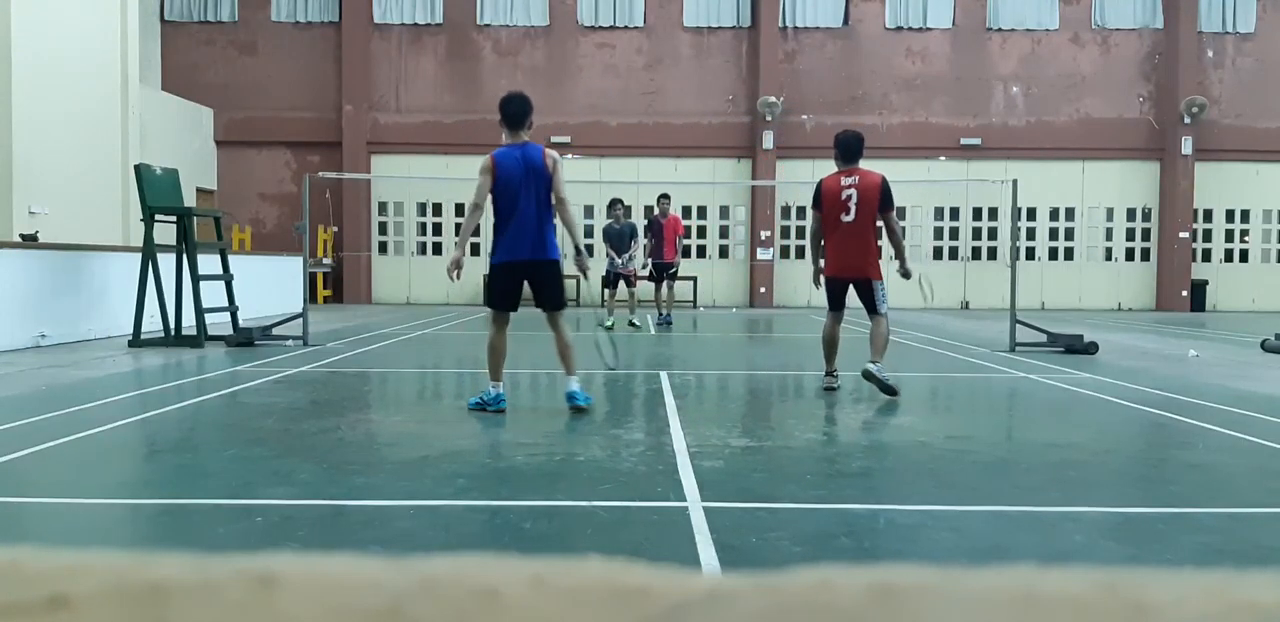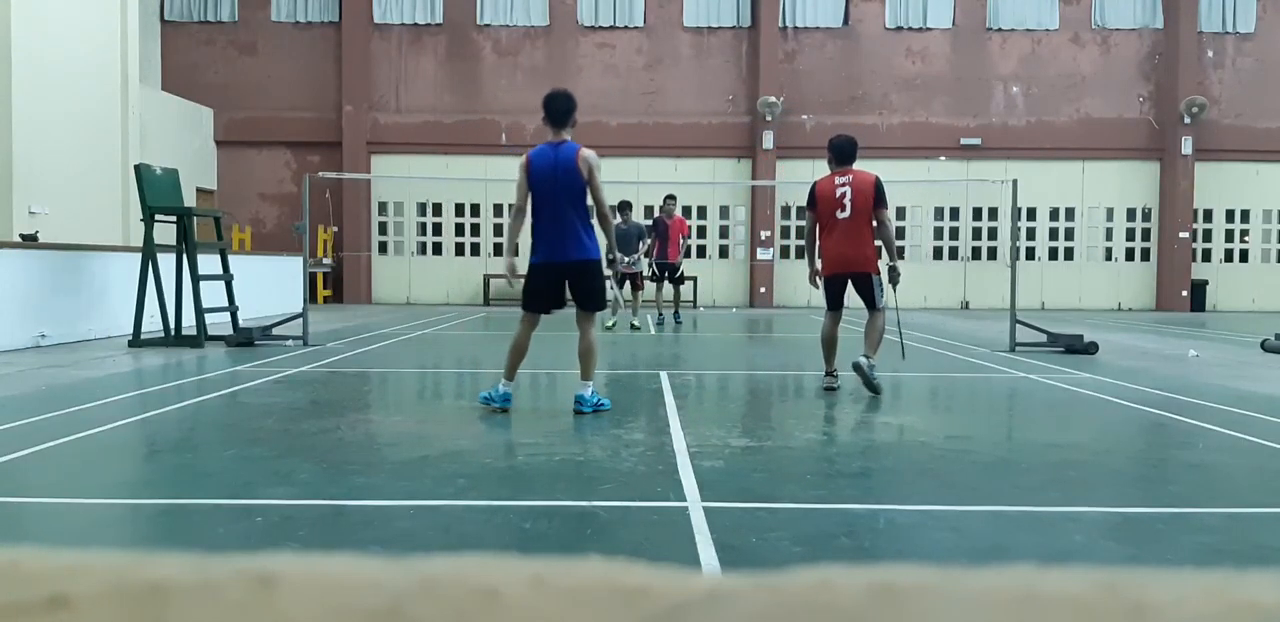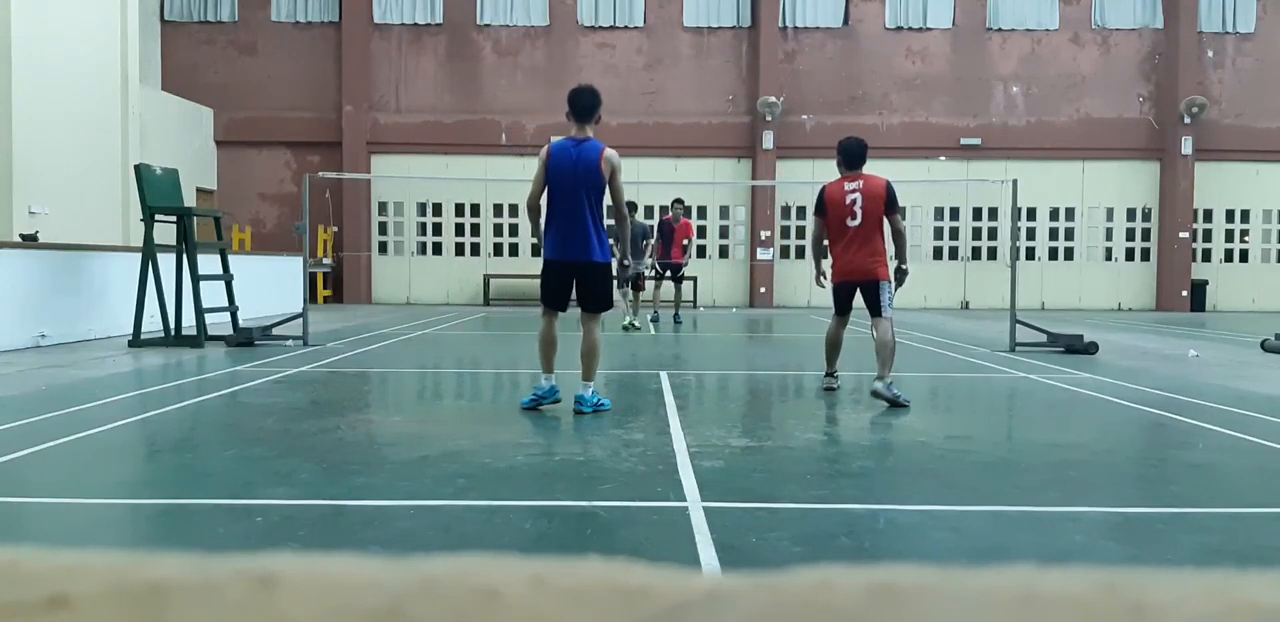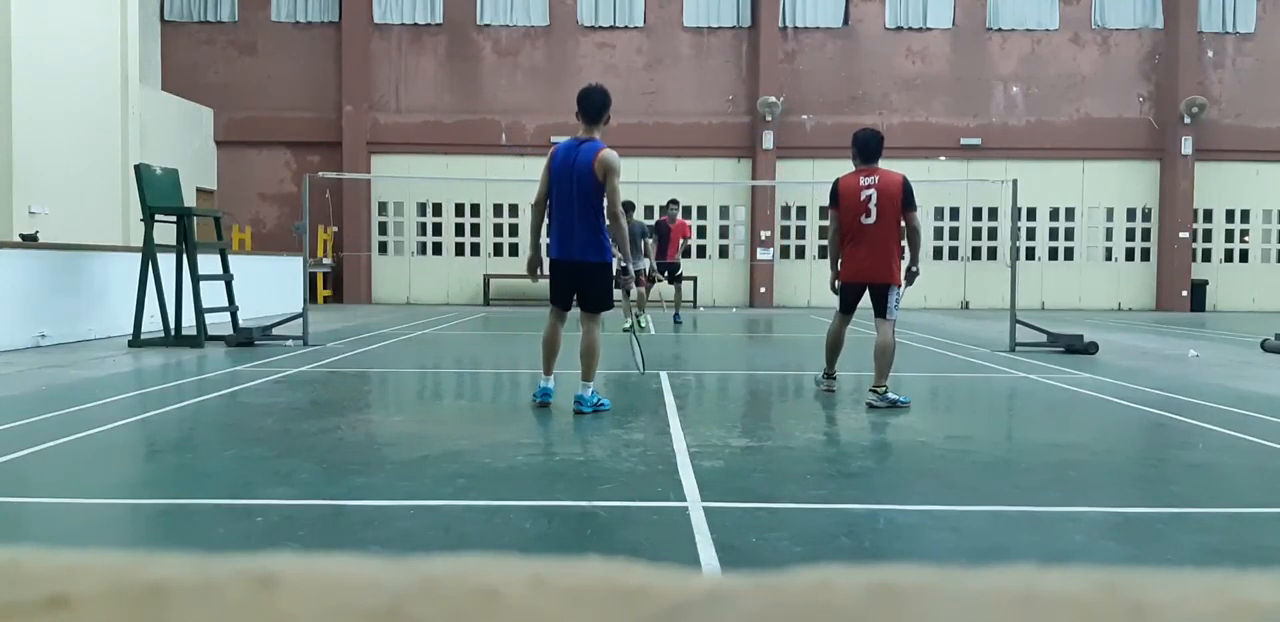
dt=0.3s
person 1, frame 1
left shoulder: (492, 162)
right shoulder: (549, 158)
left elbow: (477, 207)
right elbow: (561, 202)
left wrist: (459, 248)
right wrist: (578, 246)
left hip: (505, 256)
right hip: (544, 255)
left knee: (499, 323)
right knee: (556, 322)
left ankle: (495, 392)
right ankle: (573, 388)
person 1, frame 2
left shoulder: (529, 160)
right shoulder: (586, 157)
left elbow: (519, 210)
right elbow: (602, 210)
left wrist: (509, 255)
right wrist: (612, 249)
left hip: (544, 256)
right hip: (584, 255)
left knee: (527, 324)
right knee: (587, 323)
left ankle: (504, 390)
right ankle: (586, 394)
person 1, frame 3
left shoulder: (549, 152)
right shoulder: (608, 157)
left elbow: (533, 202)
right elbow: (620, 212)
left wrist: (539, 237)
right wrist: (625, 253)
left hip: (556, 252)
right hip: (593, 254)
left knee: (549, 316)
right knee: (590, 322)
left ankle: (547, 384)
right ankle: (586, 394)
person 1, frame 4
left shoulder: (556, 152)
right shoulder: (606, 157)
left elbow: (539, 204)
right elbow: (614, 213)
left wrist: (534, 248)
right wrist: (628, 260)
left hip: (561, 252)
right hip: (593, 255)
left knee: (556, 316)
right knee: (590, 322)
left ankle: (546, 384)
right ankle: (586, 394)
person 2, frame 1
left shoulder: (824, 185)
right shoulder: (878, 182)
left elbow: (816, 229)
right elbow: (892, 226)
left wrist: (816, 263)
right wrist: (903, 260)
left hip: (834, 266)
right hip: (867, 265)
left knee: (834, 318)
right knee: (879, 317)
left ankle: (830, 374)
right ankle: (875, 364)
person 2, frame 2
left shoulder: (818, 187)
right shoulder: (871, 181)
left elbow: (810, 230)
right elbow: (884, 224)
left wrist: (811, 265)
right wrist: (894, 260)
left hip: (832, 263)
right hip: (864, 261)
left knee: (832, 316)
right knee: (877, 311)
left ankle: (830, 374)
right ankle: (867, 357)
person 2, frame 3
left shoulder: (827, 191)
right shoulder: (883, 186)
left elbow: (817, 235)
right elbow: (898, 229)
left wrist: (817, 267)
right wrist: (902, 263)
left hip: (842, 270)
right hip: (874, 269)
left knee: (839, 320)
right knee: (882, 323)
left ankle: (830, 375)
right ankle: (882, 381)
person 2, frame 4
left shoulder: (841, 184)
right shoulder: (899, 182)
left elbow: (834, 231)
right elbow: (913, 226)
left wrist: (834, 268)
right wrist: (914, 262)
left hip: (852, 269)
right hip: (886, 270)
left knee: (841, 319)
right knee: (885, 326)
left ankle: (828, 375)
right ankle: (878, 390)
